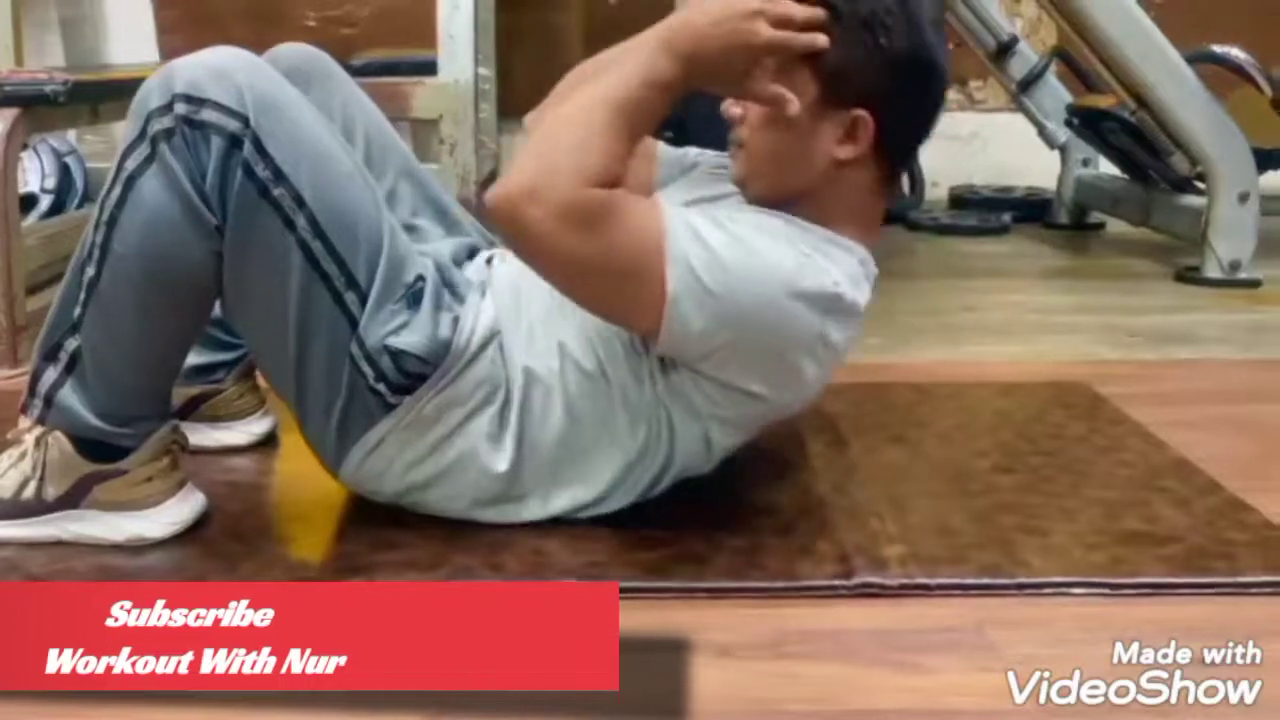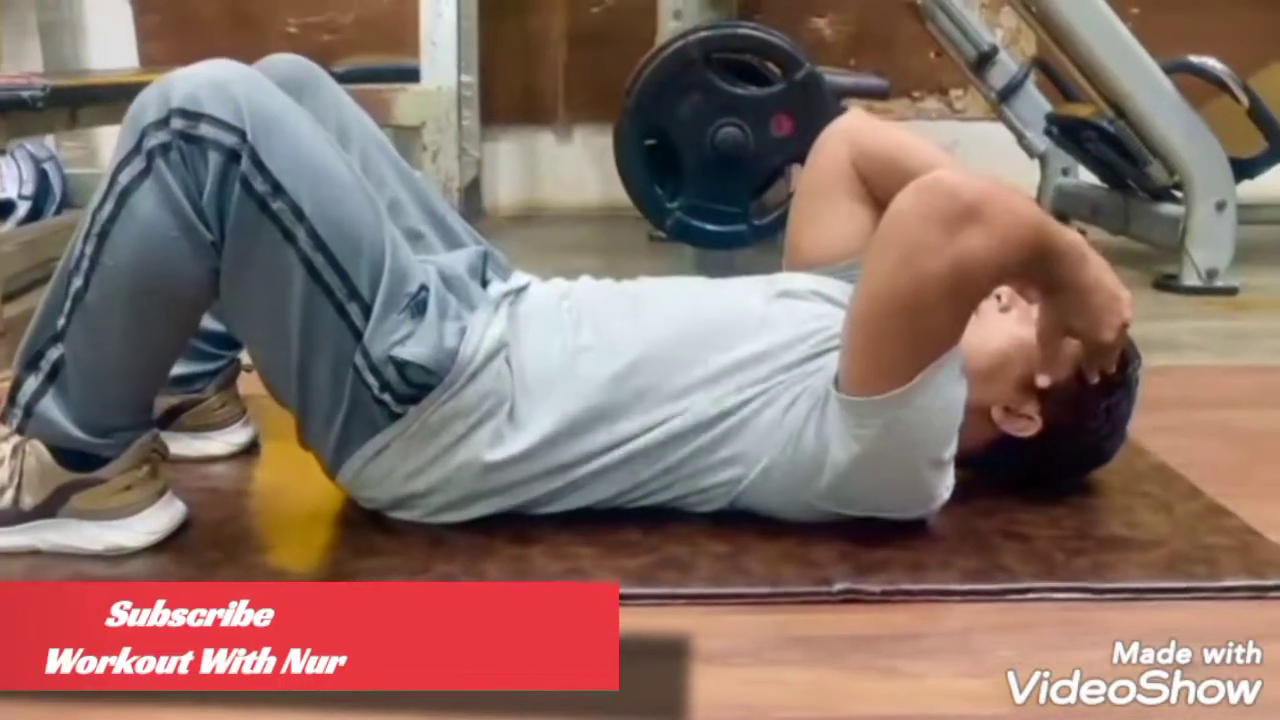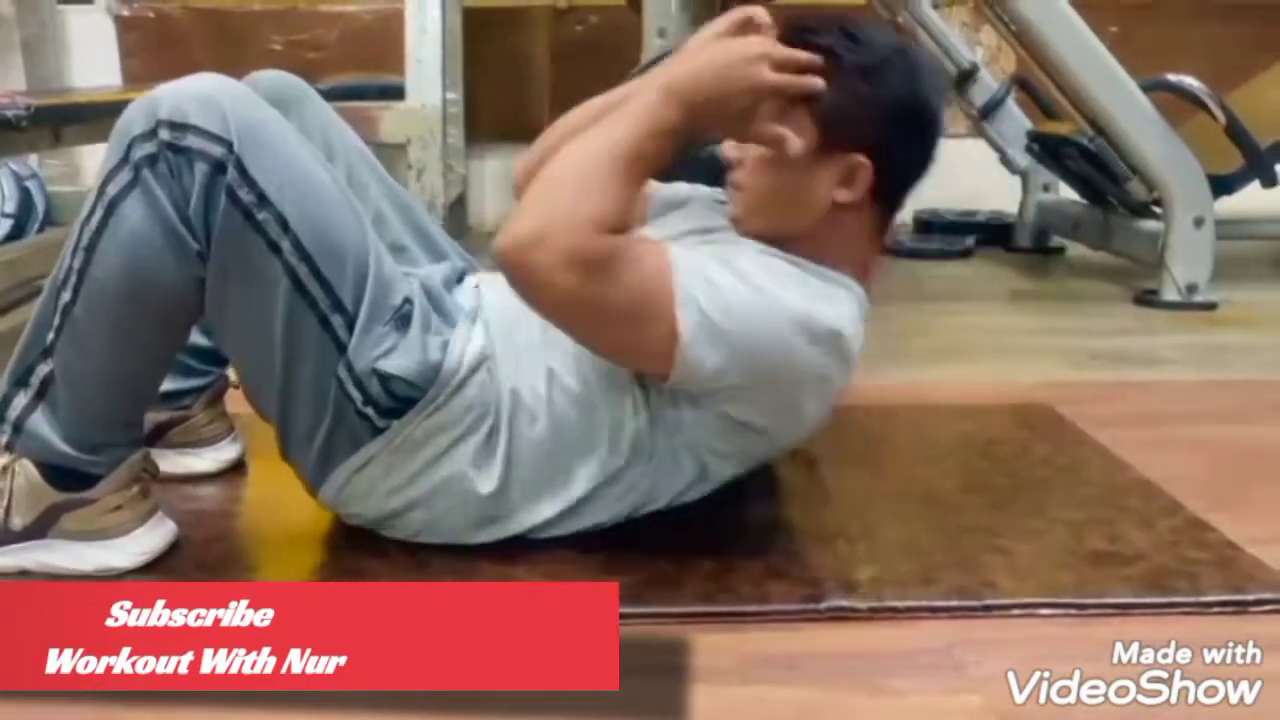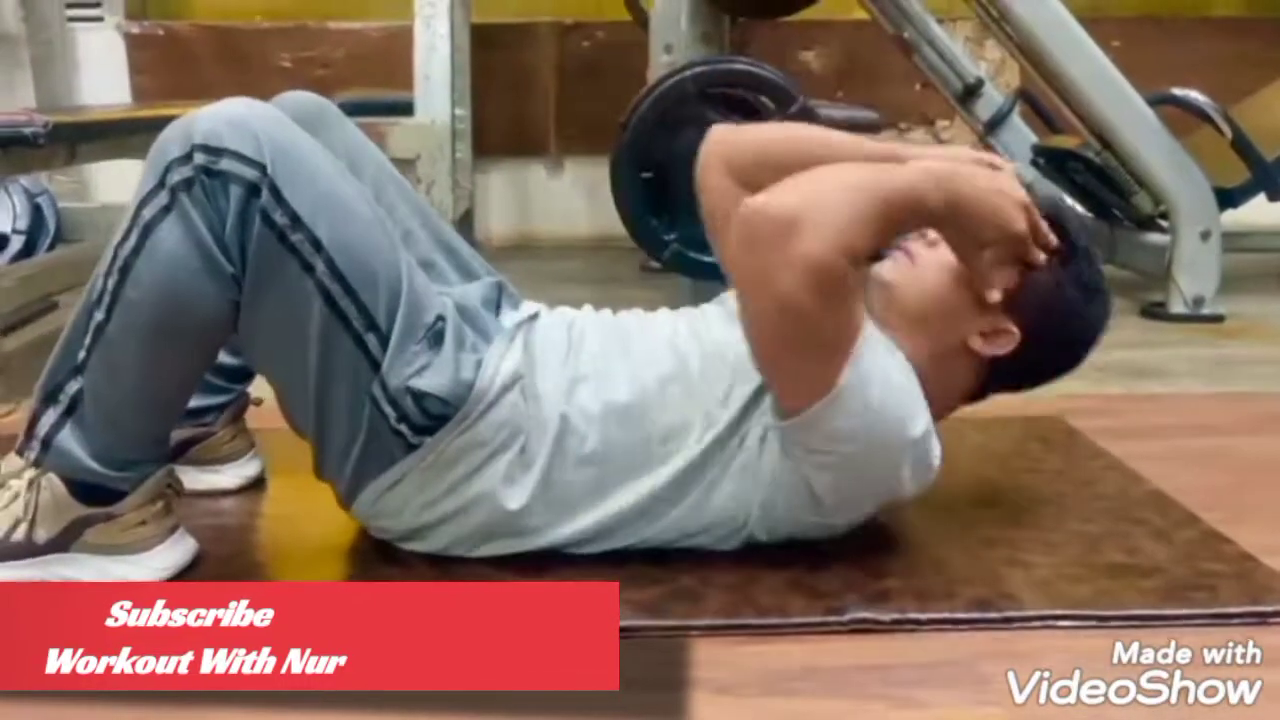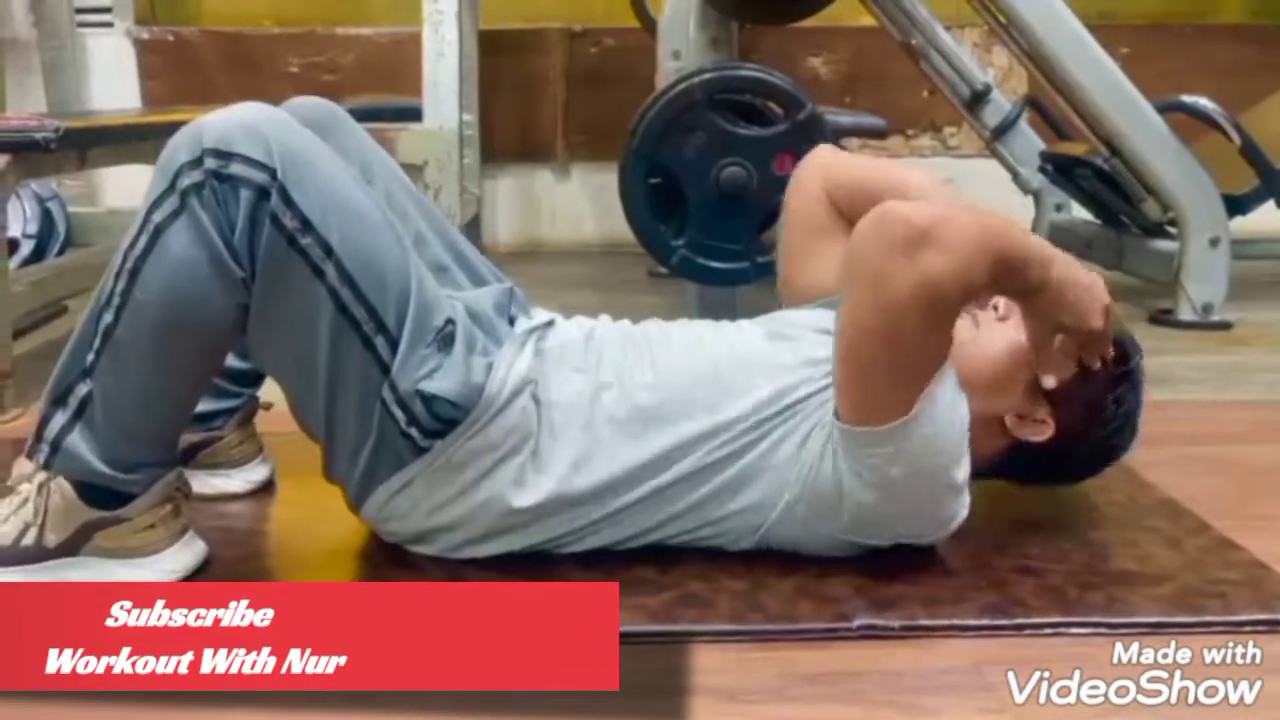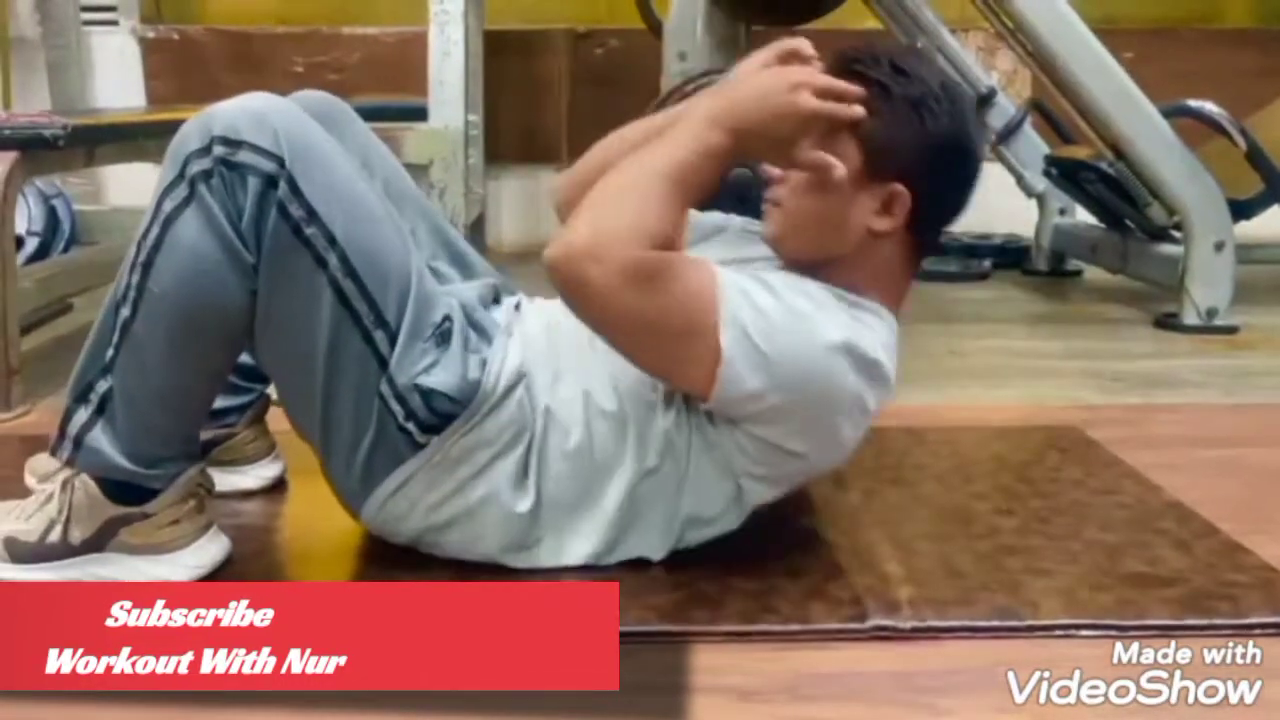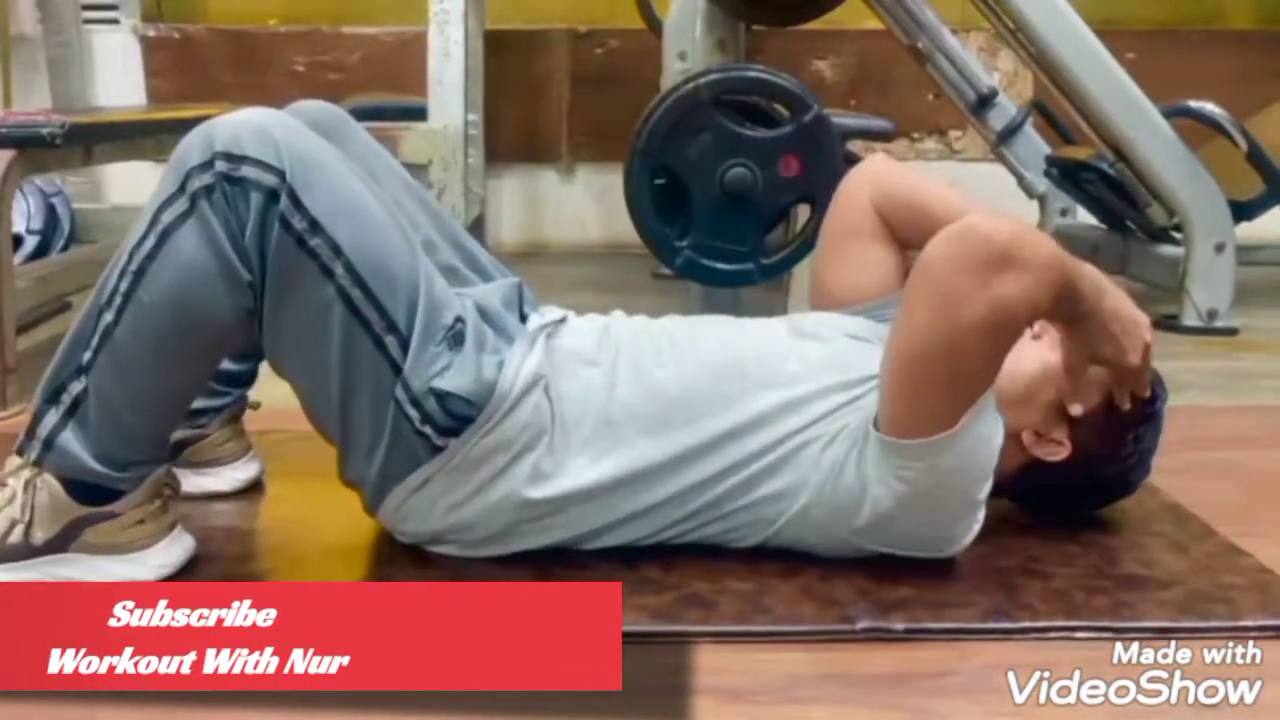
dt=0.7s
person 1, frame 1
left shoulder: (788, 287)
right shoulder: (778, 197)
left elbow: (533, 201)
right elbow: (566, 135)
left hip: (423, 405)
right hip: (470, 308)
left knee: (204, 103)
right knee: (291, 76)
left ankle: (95, 458)
right ankle: (208, 378)
person 1, frame 2
left shoulder: (889, 453)
right shoulder: (857, 324)
left elbow: (956, 218)
right elbow: (848, 144)
left wrist: (1067, 265)
right wrist: (1050, 248)
left hip: (428, 403)
right hip: (488, 318)
left knee: (201, 119)
right knee: (279, 86)
right ankle: (188, 386)
person 1, frame 3
left shoulder: (791, 327)
right shoulder: (759, 235)
left elbow: (540, 248)
right elbow: (545, 171)
left wrist: (677, 95)
left hip: (412, 427)
right hip: (454, 327)
left knee: (188, 129)
right knee: (265, 97)
right ankle: (171, 402)
person 1, frame 4
left shoulder: (875, 432)
right shoulder: (855, 335)
left elbow: (781, 232)
right elbow: (726, 157)
left wrist: (933, 183)
right wrist: (915, 164)
left hip: (447, 439)
right hip: (500, 349)
left knee: (224, 155)
right knee: (291, 124)
right ankle: (191, 420)
person 1, frame 5
left shoulder: (909, 477)
right shoulder: (868, 362)
left elbow: (913, 244)
right elbow: (822, 179)
left wrist: (1043, 268)
right wrist: (1025, 253)
left hip: (460, 443)
right hip: (510, 355)
left knee: (231, 161)
right knee: (300, 129)
left ankle: (97, 502)
right ankle: (199, 424)
person 1, frame 6
left shoulder: (827, 357)
right shoulder: (794, 271)
left elbow: (590, 258)
right elbow: (582, 194)
left wrist: (737, 114)
right wrist: (722, 103)
left hip: (456, 450)
right hip: (490, 362)
left knee: (241, 149)
right knee: (299, 125)
left ankle: (127, 498)
right ankle: (209, 421)
person 1, frame 7
left shoulder: (924, 482)
right shoulder: (892, 356)
left elbow: (987, 258)
right elbow: (871, 190)
left wrist: (1088, 297)
right wrist: (1076, 284)
left hip: (469, 442)
right hip: (521, 353)
left knee: (241, 167)
right knee: (305, 133)
right ankle: (175, 421)
